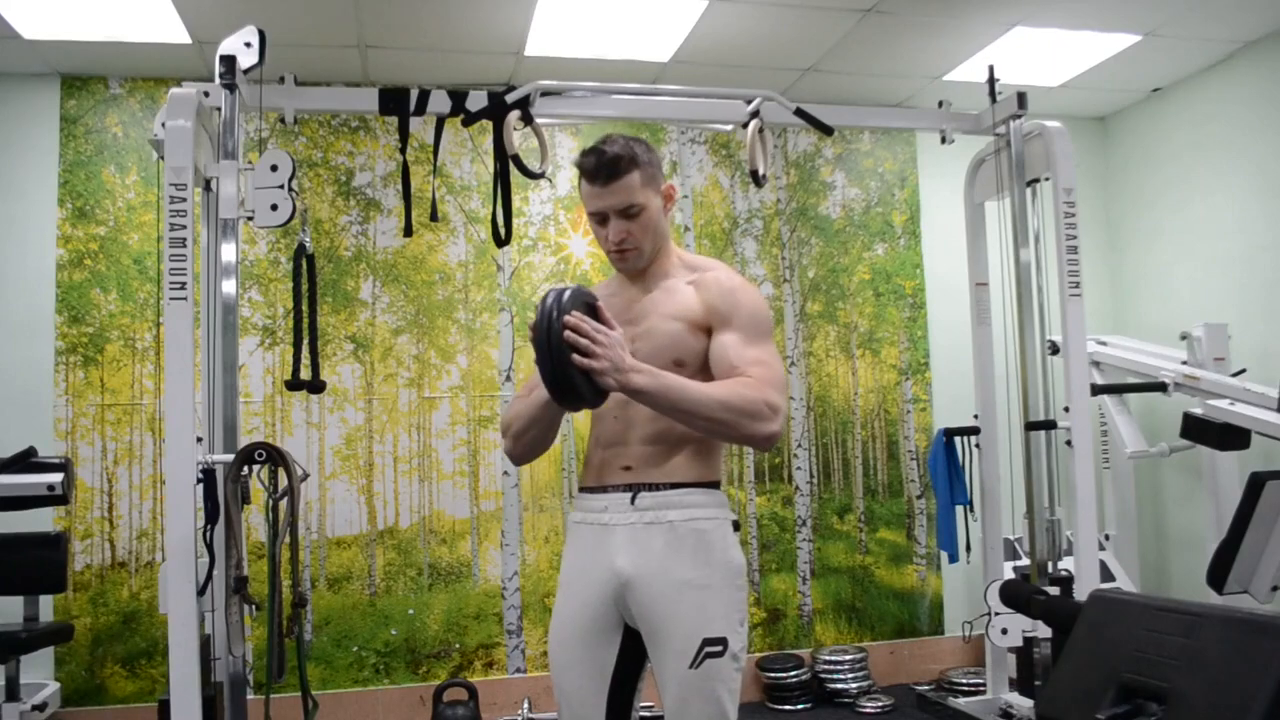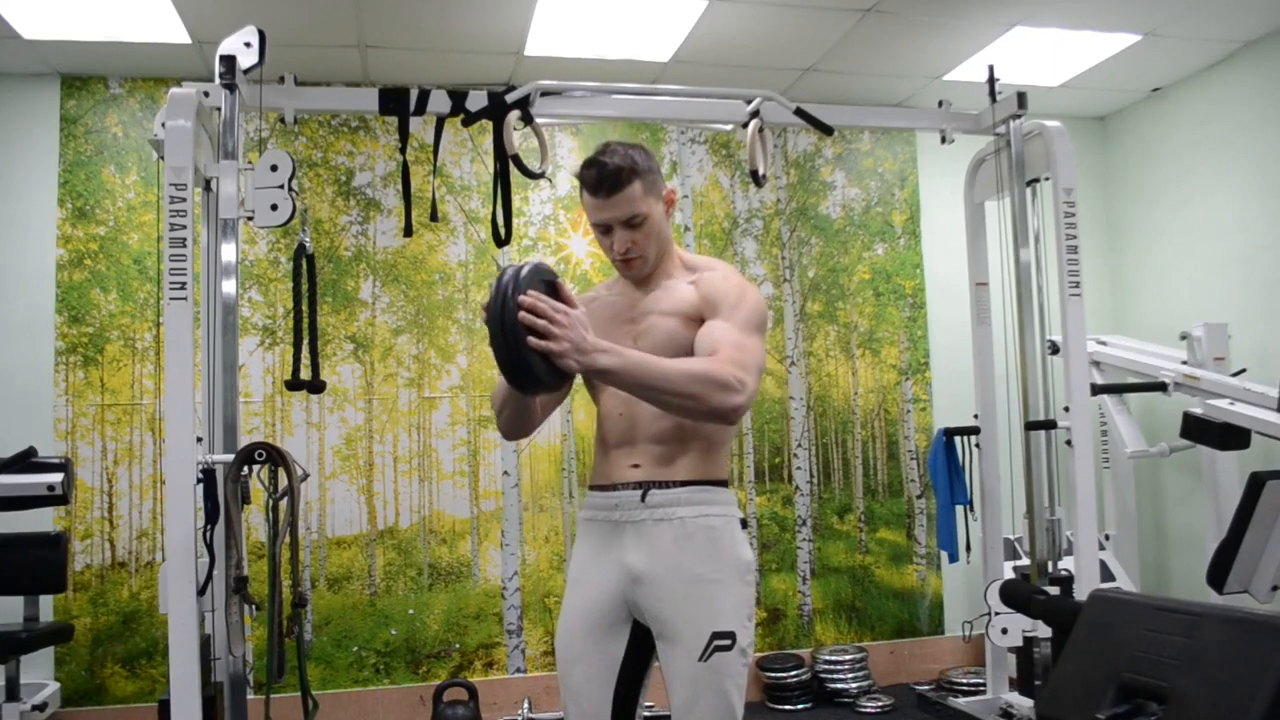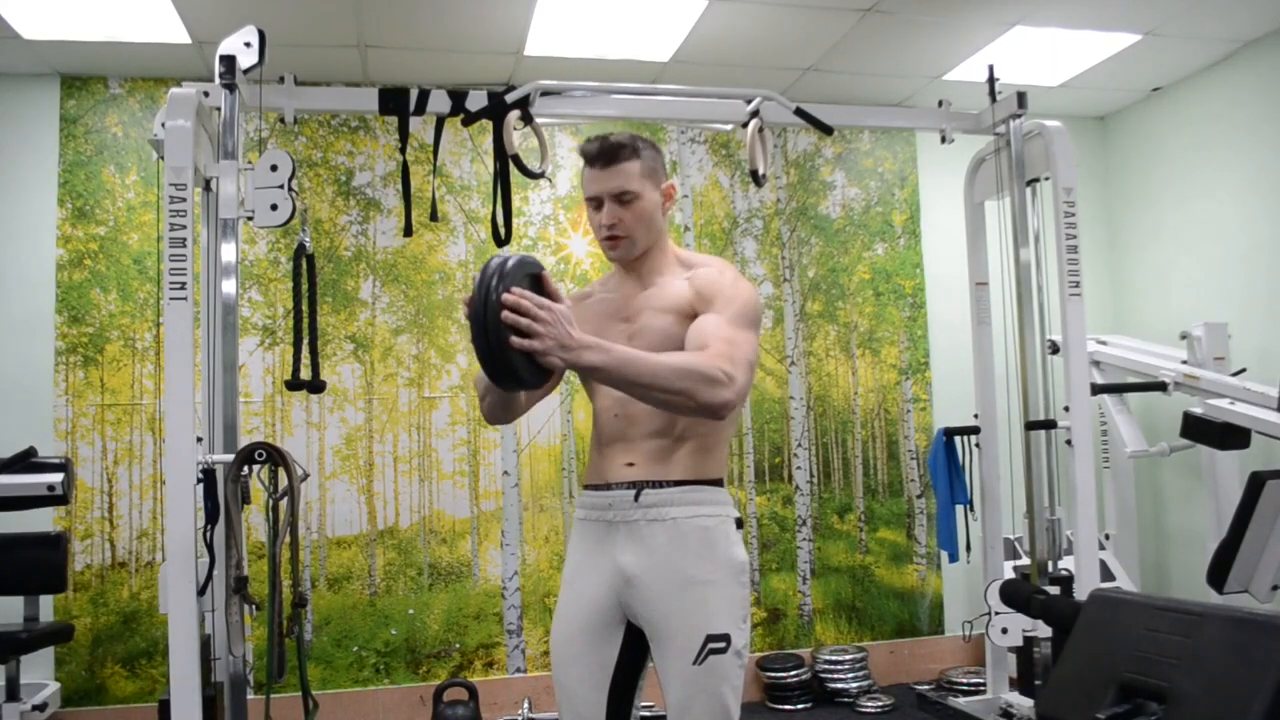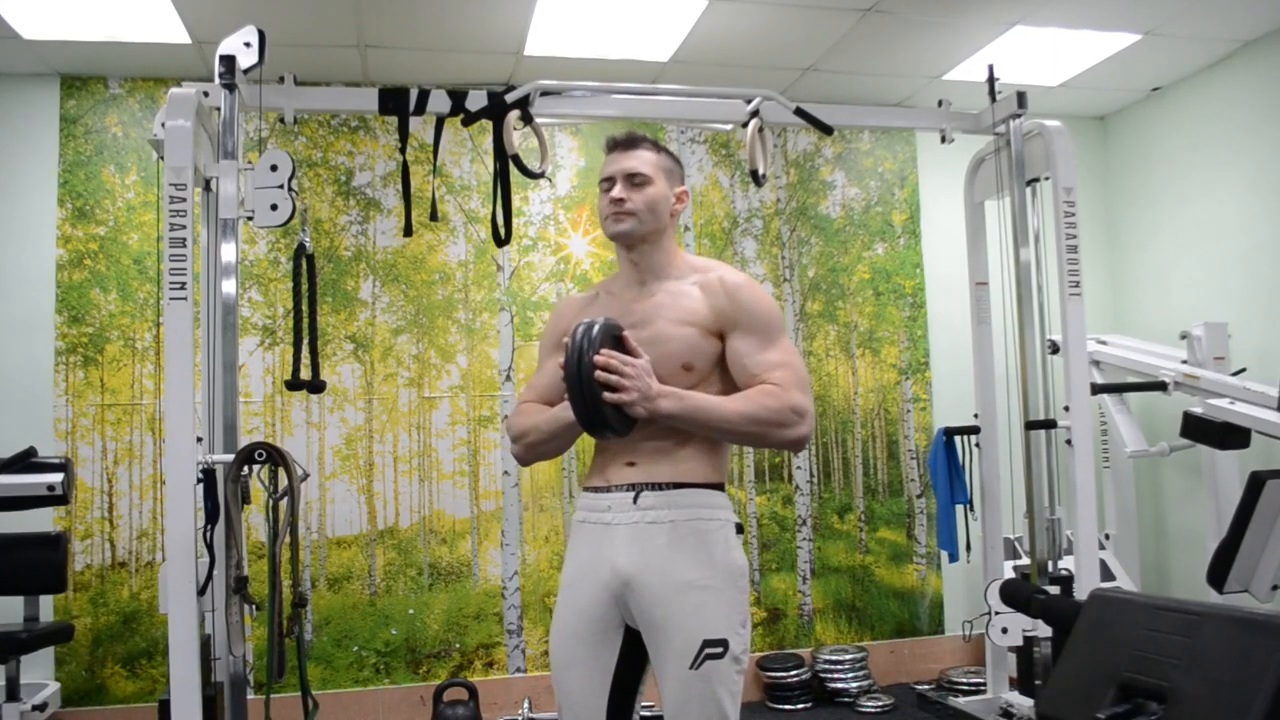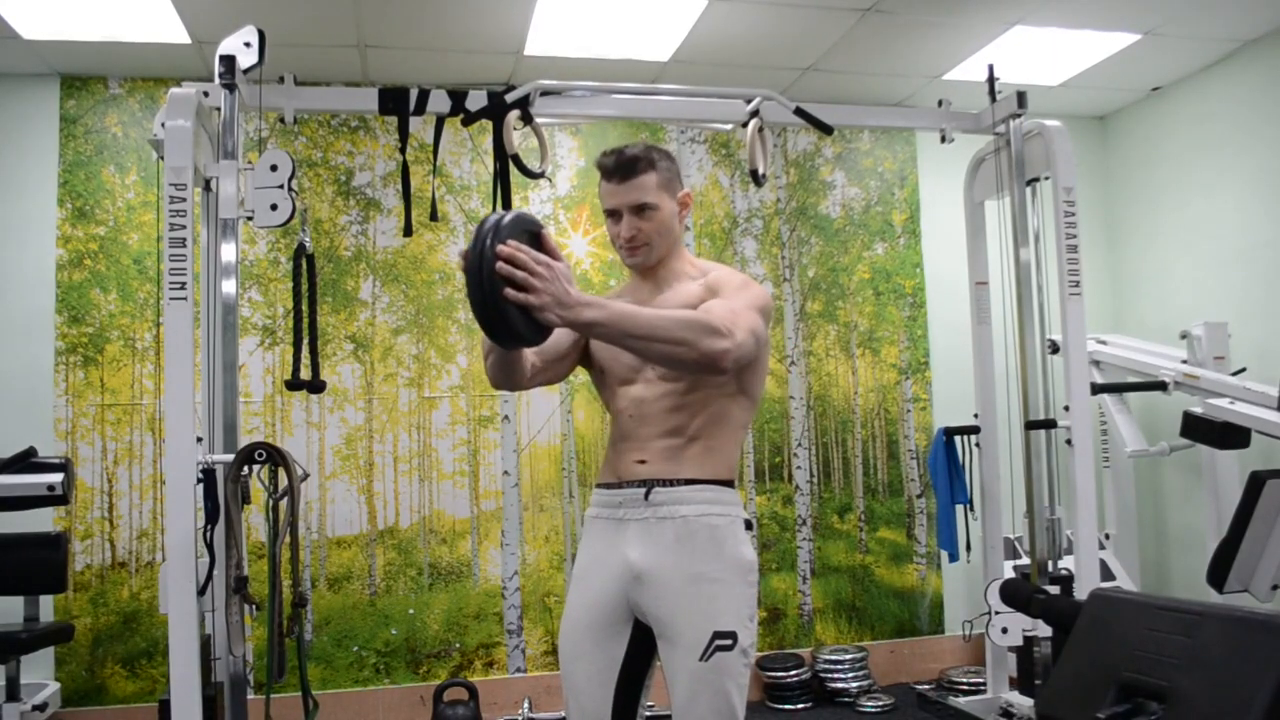
dt=1s
person 1, frame 1
left shoulder: (721, 292)
right shoulder: (579, 313)
left elbow: (765, 417)
right elbow: (518, 444)
left wrist: (632, 375)
left hip: (686, 532)
right hip: (591, 535)
person 1, frame 2
left shoulder: (723, 290)
right shoulder: (583, 310)
left elbow: (728, 392)
right elbow: (517, 421)
left wrist: (594, 354)
left hip: (693, 528)
right hip: (601, 532)
person 1, frame 3
left shoulder: (716, 286)
right shoulder: (575, 305)
left elbow: (720, 388)
right elbow: (496, 410)
left wrist: (584, 350)
right wrist: (507, 348)
left hip: (686, 529)
right hip: (595, 532)
person 1, frame 4
left shoulder: (728, 293)
right shoulder: (575, 314)
left elbow: (793, 417)
right elbow: (523, 438)
left wrist: (659, 399)
left hip: (689, 531)
right hip: (594, 534)
person 1, frame 5
left shoulder: (734, 291)
right shoulder: (600, 311)
left elbow: (716, 347)
right elbow: (513, 374)
left wrist: (577, 308)
left hip: (697, 527)
right hip: (606, 529)
